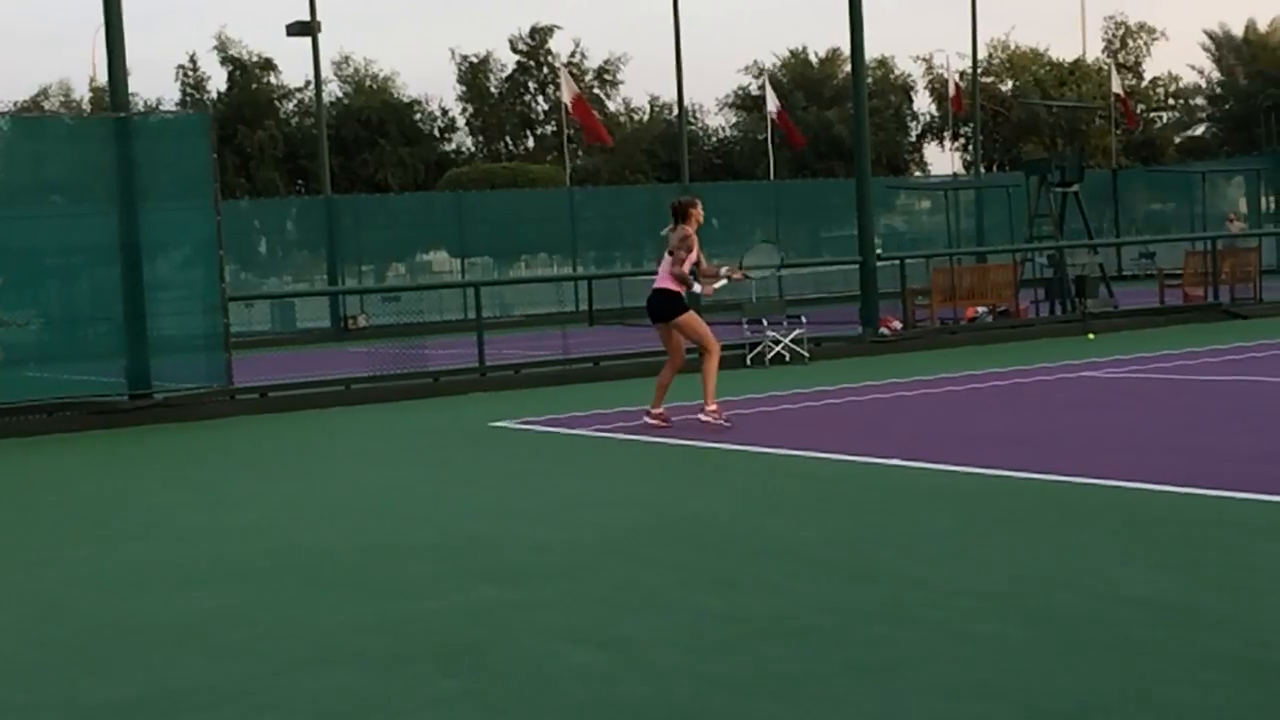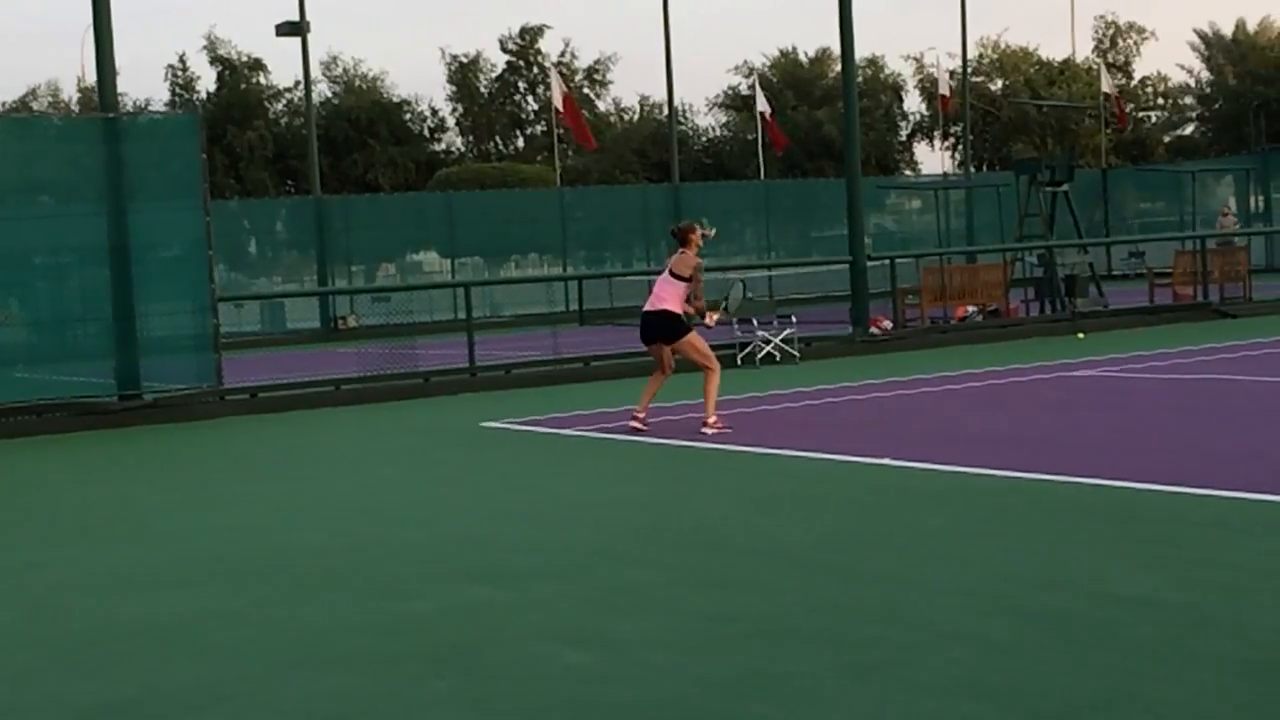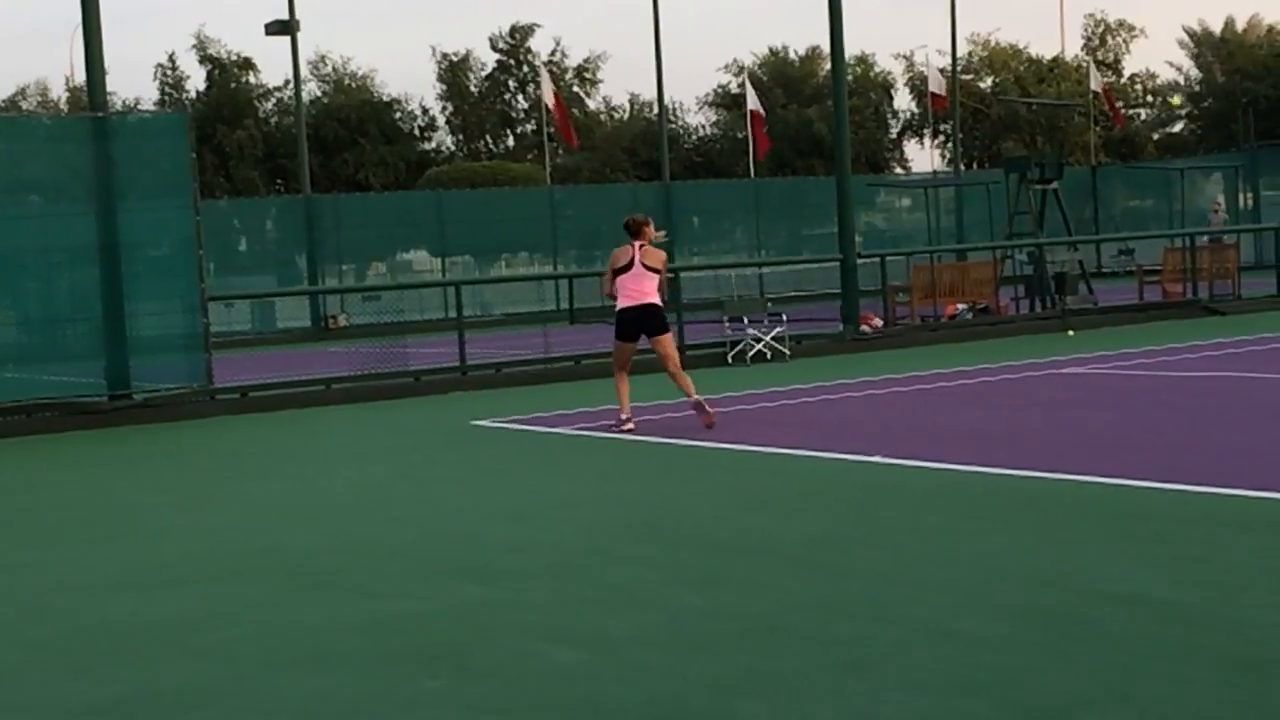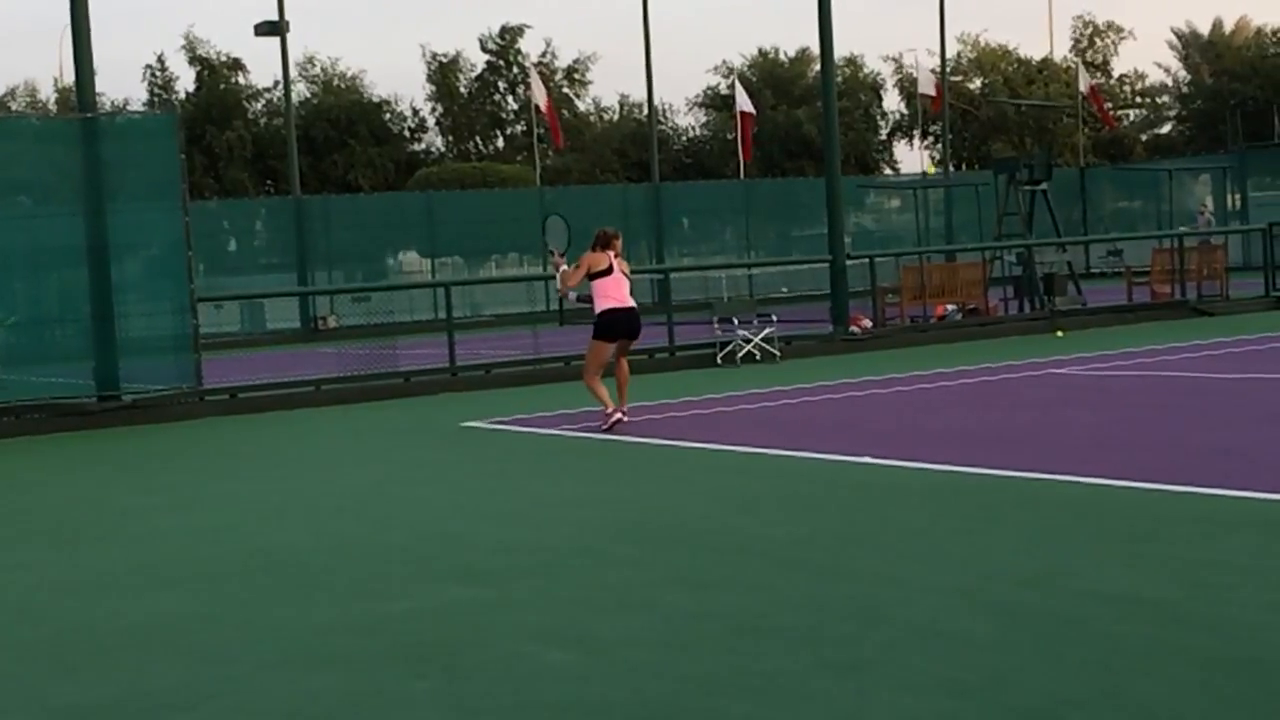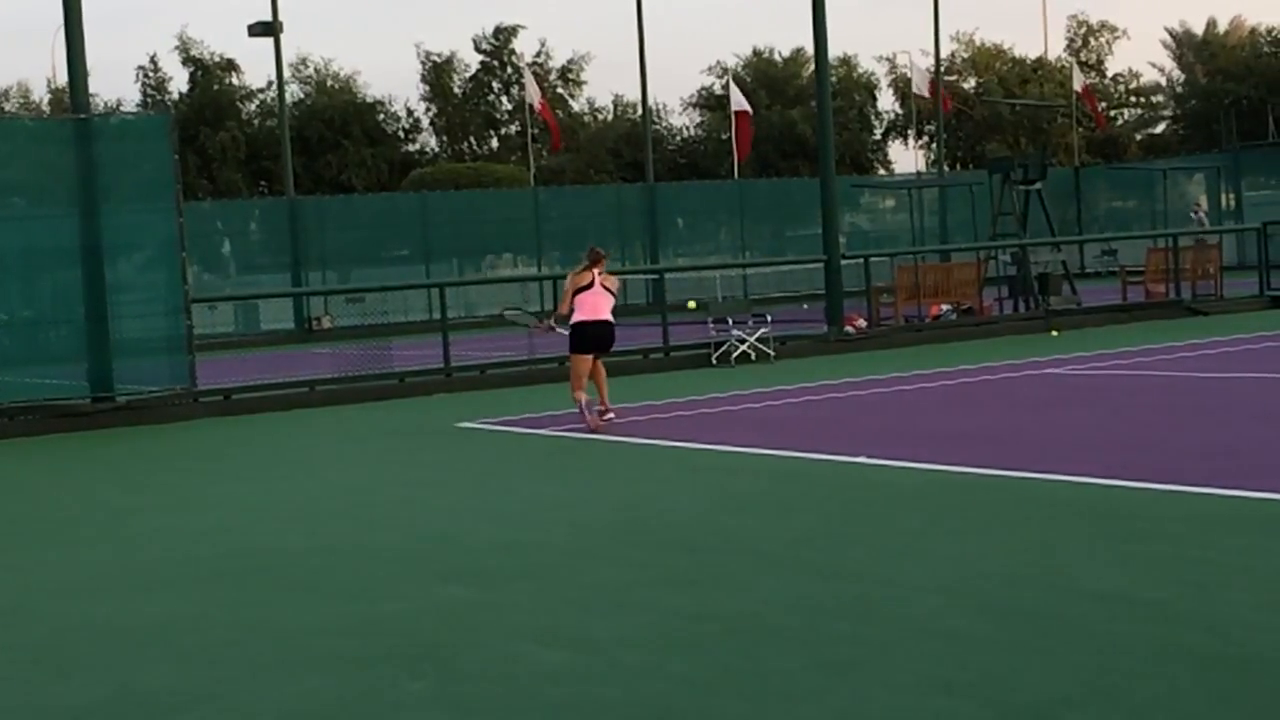
dt=1s
person 1, frame 1
left shoulder: (688, 237)
right shoulder: (686, 236)
left elbow: (702, 269)
right elbow: (676, 270)
left wrist: (726, 272)
right wrist: (697, 288)
left hip: (657, 301)
right hip: (669, 299)
left knee: (676, 358)
right knee: (712, 349)
left ankle: (655, 411)
right ankle: (710, 407)
person 1, frame 2
left shoulder: (674, 259)
right shoulder: (694, 262)
right elbow: (697, 302)
left wrist: (698, 313)
right wrist: (706, 317)
left hip: (648, 321)
right hip: (668, 321)
left knee: (664, 369)
right knee: (712, 367)
left ankle: (639, 415)
right ankle: (710, 420)
person 1, frame 3
left shoulder: (617, 253)
right shoulder: (660, 255)
left elbow: (607, 291)
left hip: (626, 316)
right hip: (653, 313)
left knee: (620, 371)
right knee: (674, 369)
left ankle: (625, 417)
right ankle: (694, 398)
person 1, frame 4
left shoulder: (590, 258)
right shoulder: (624, 265)
left elbow: (569, 283)
left wrist: (561, 267)
left hip: (609, 319)
right hip: (632, 317)
left knee: (591, 377)
right knee: (619, 358)
left ankle: (611, 409)
right ankle: (621, 408)
person 1, frame 5
left shoulder: (575, 278)
right shoulder: (613, 282)
left elbow: (563, 311)
left hip: (582, 329)
right hip: (606, 329)
left knee: (578, 390)
right knee: (594, 360)
left ankle: (583, 401)
right ankle: (605, 406)
